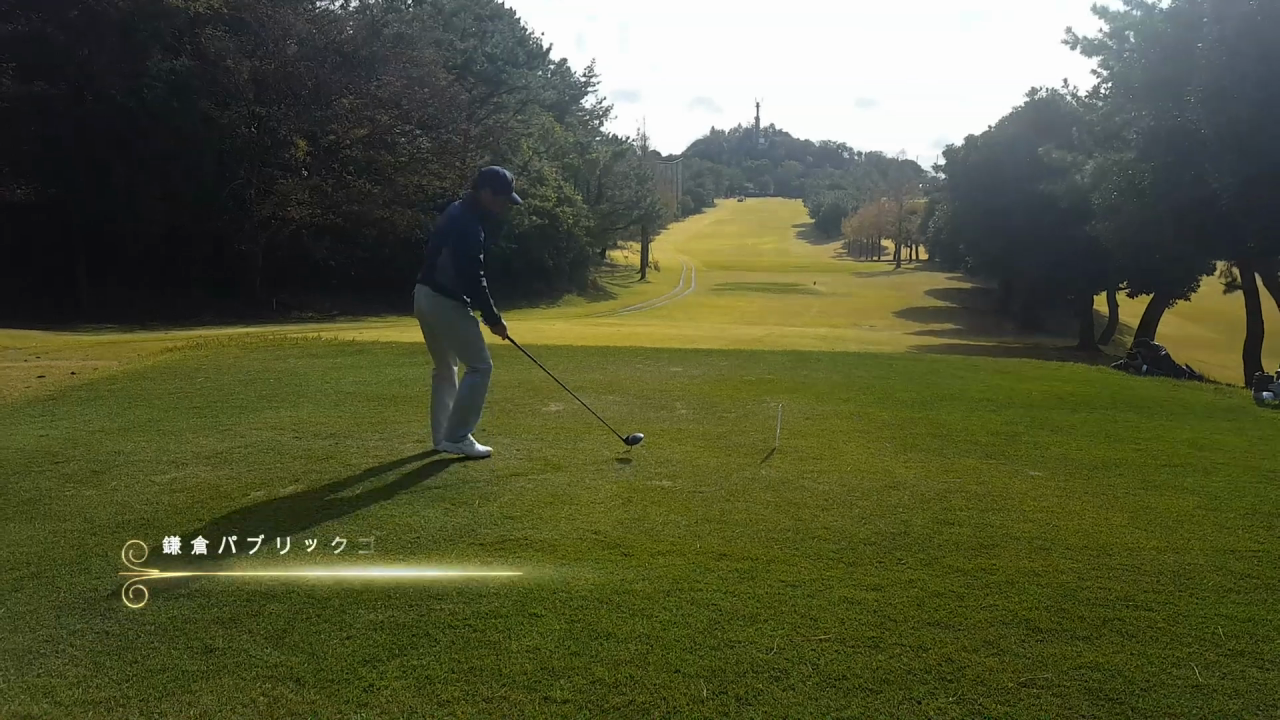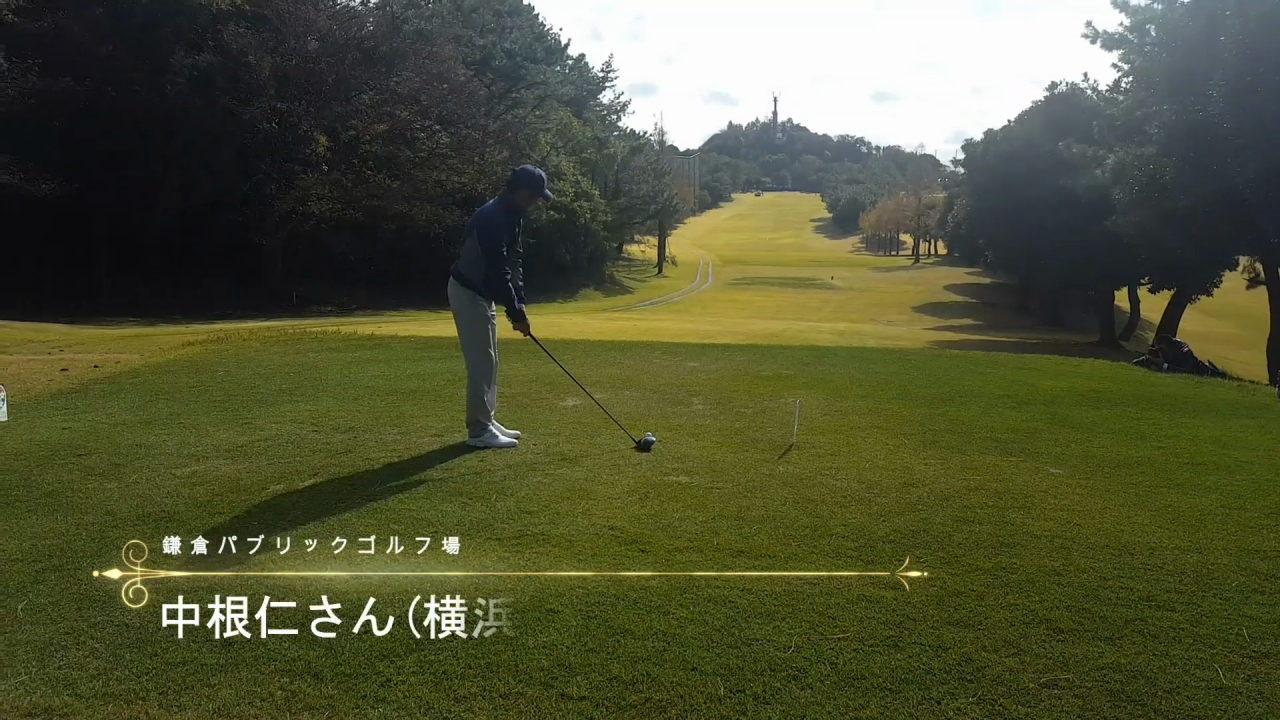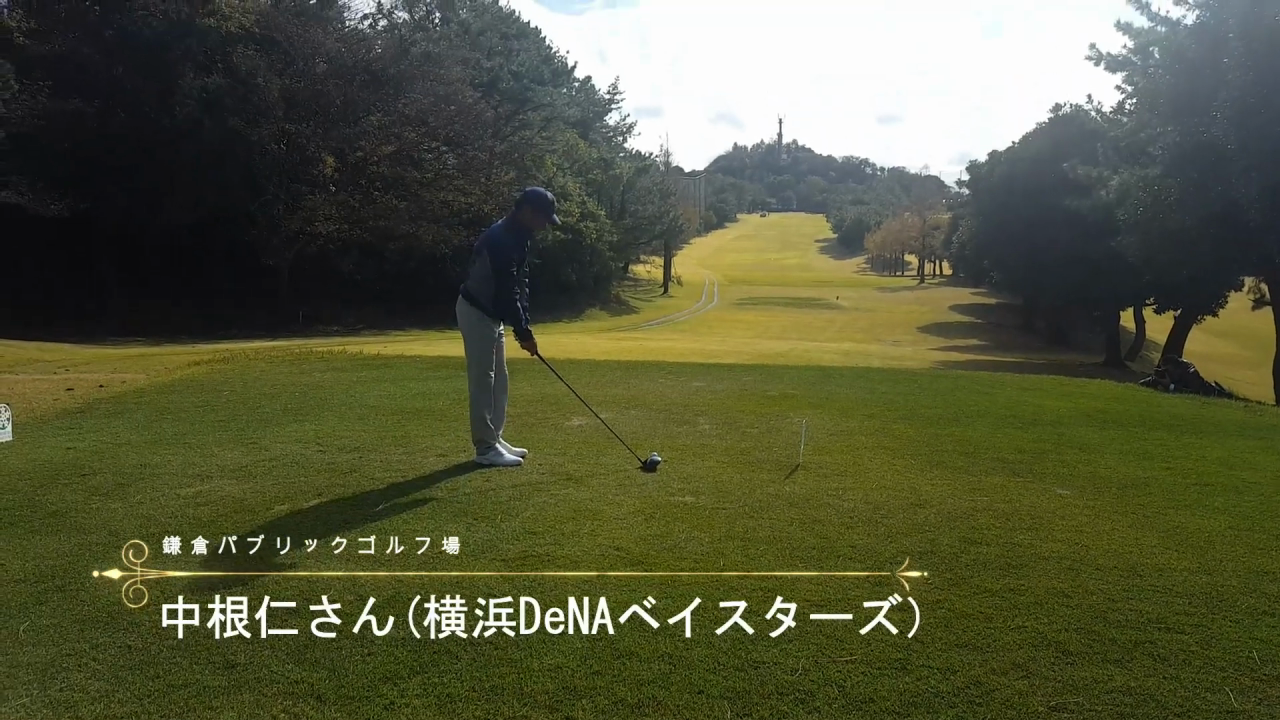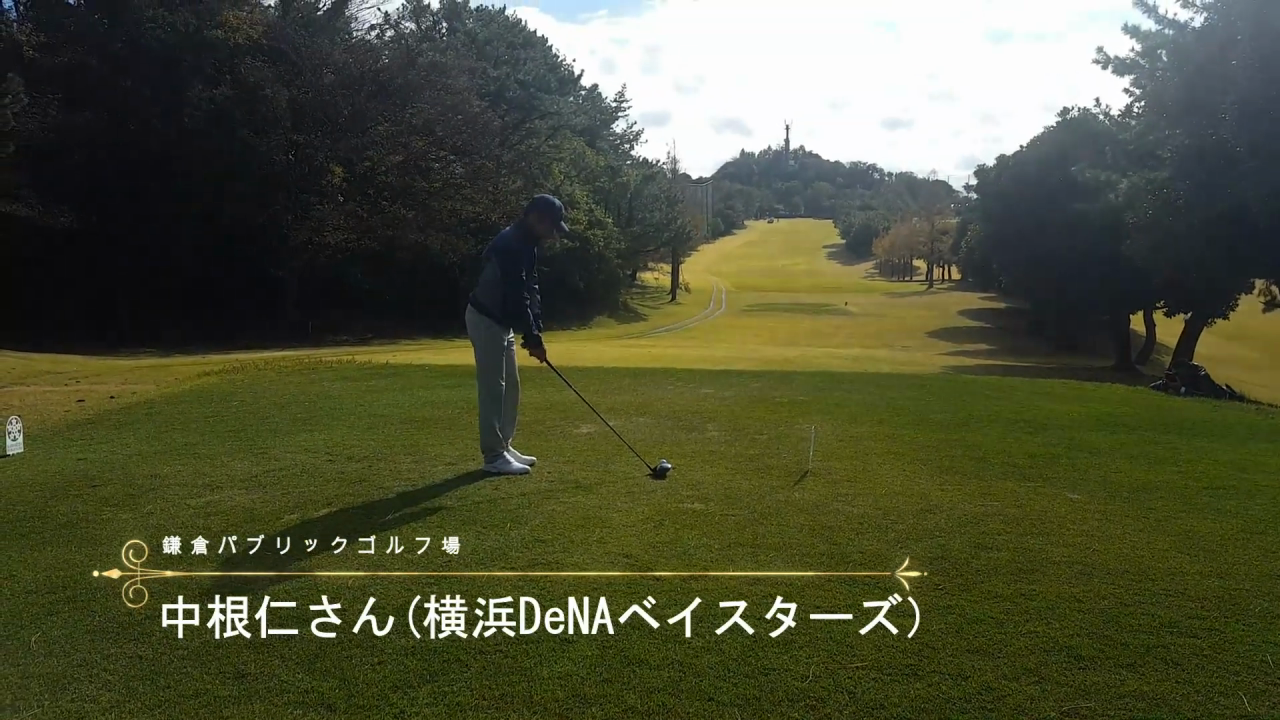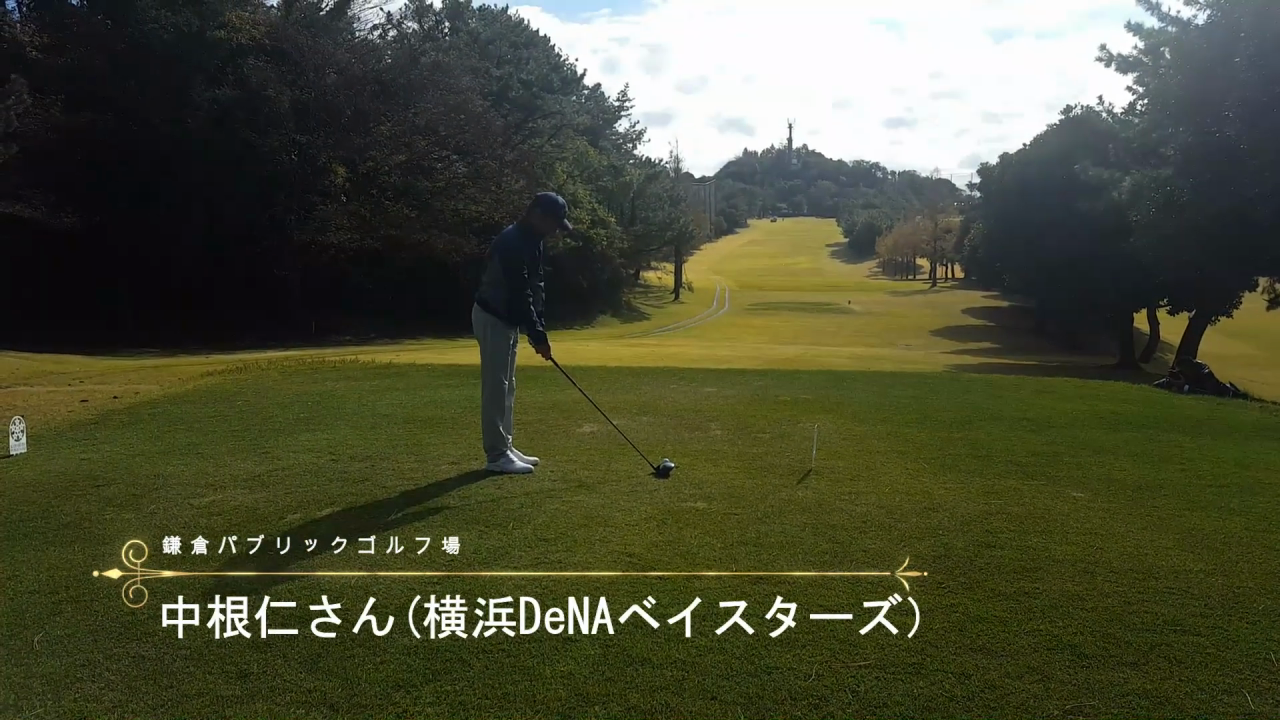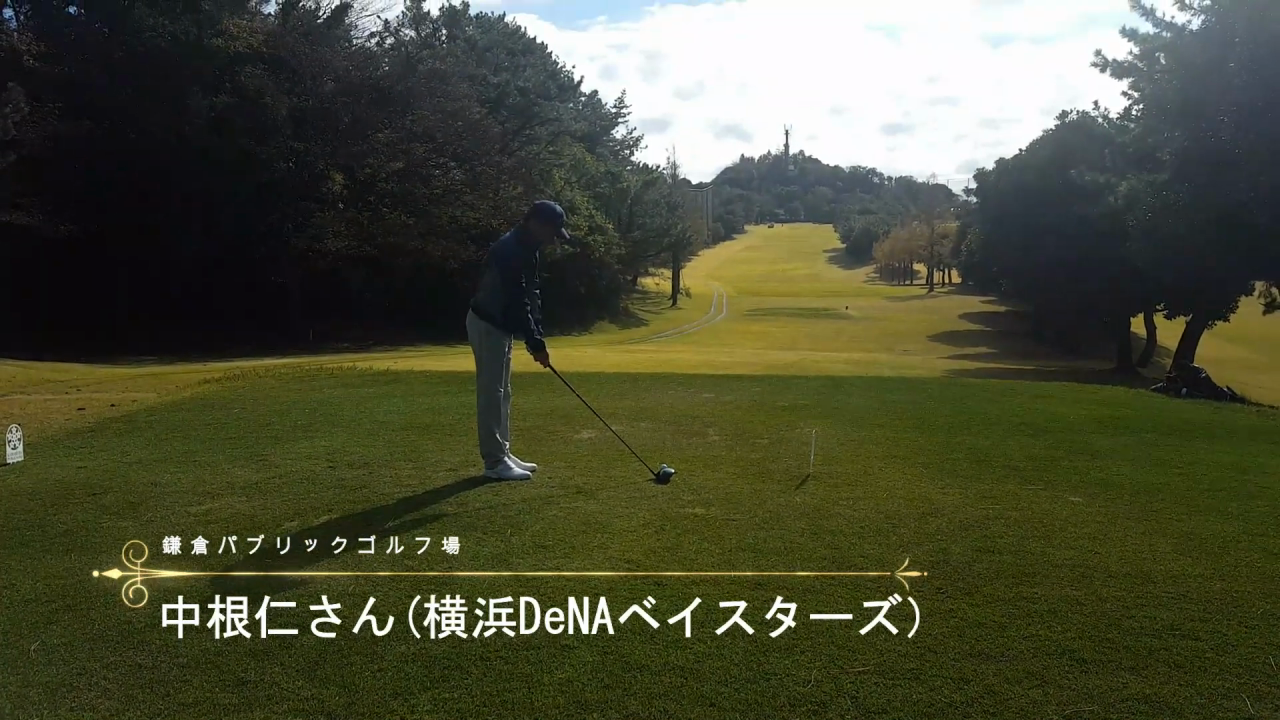
dt=0.7s
person 1, frame 1
left shoulder: (459, 213)
right shoulder: (467, 225)
right elbow: (473, 277)
left wrist: (488, 313)
right wrist: (493, 318)
left hip: (426, 296)
right hip: (445, 301)
left knee: (444, 369)
right knee: (479, 367)
left ankle: (443, 436)
right ankle: (458, 435)
person 1, frame 2
left shoulder: (511, 216)
right shoulder: (491, 218)
left elbow: (513, 262)
right elbow: (498, 270)
left wrist: (519, 303)
right wrist: (515, 312)
left hip: (482, 292)
right hip: (468, 291)
left knee: (487, 360)
right knee: (480, 360)
left ankle: (485, 423)
right ankle: (479, 430)
person 1, frame 3
left shoulder: (518, 236)
right shoulder: (501, 239)
left elbow: (519, 284)
right elbow: (506, 290)
left wrist: (524, 324)
right wrist: (523, 331)
left hip: (492, 312)
right hip: (476, 311)
left knee: (498, 379)
right knee: (483, 379)
left ankle: (494, 439)
right ankle: (485, 447)
person 1, frame 4
left shoulder: (527, 243)
right shoulder: (510, 244)
left elbow: (530, 289)
right elbow: (517, 296)
left wrist: (535, 331)
right wrist: (533, 337)
left hip: (501, 321)
right hip: (486, 319)
left knee: (509, 386)
right knee: (493, 387)
left ankle: (504, 447)
right ankle: (494, 456)
person 1, frame 5
left shoulder: (532, 241)
right shoulder: (512, 242)
left elbow: (535, 287)
right elbow: (519, 294)
left wrist: (538, 328)
right wrist: (537, 334)
left hip: (507, 319)
right hip: (492, 318)
left knee: (506, 386)
right knee: (496, 386)
left ankle: (505, 447)
right ankle: (496, 455)
person 1, frame 6
left shoulder: (528, 249)
right shoulder: (509, 250)
left elbow: (531, 295)
right elbow: (517, 301)
left wrist: (537, 336)
right wrist: (535, 342)
left hip: (501, 326)
right hip: (487, 325)
left knee: (501, 393)
right knee: (491, 393)
left ankle: (503, 454)
right ankle: (495, 462)
